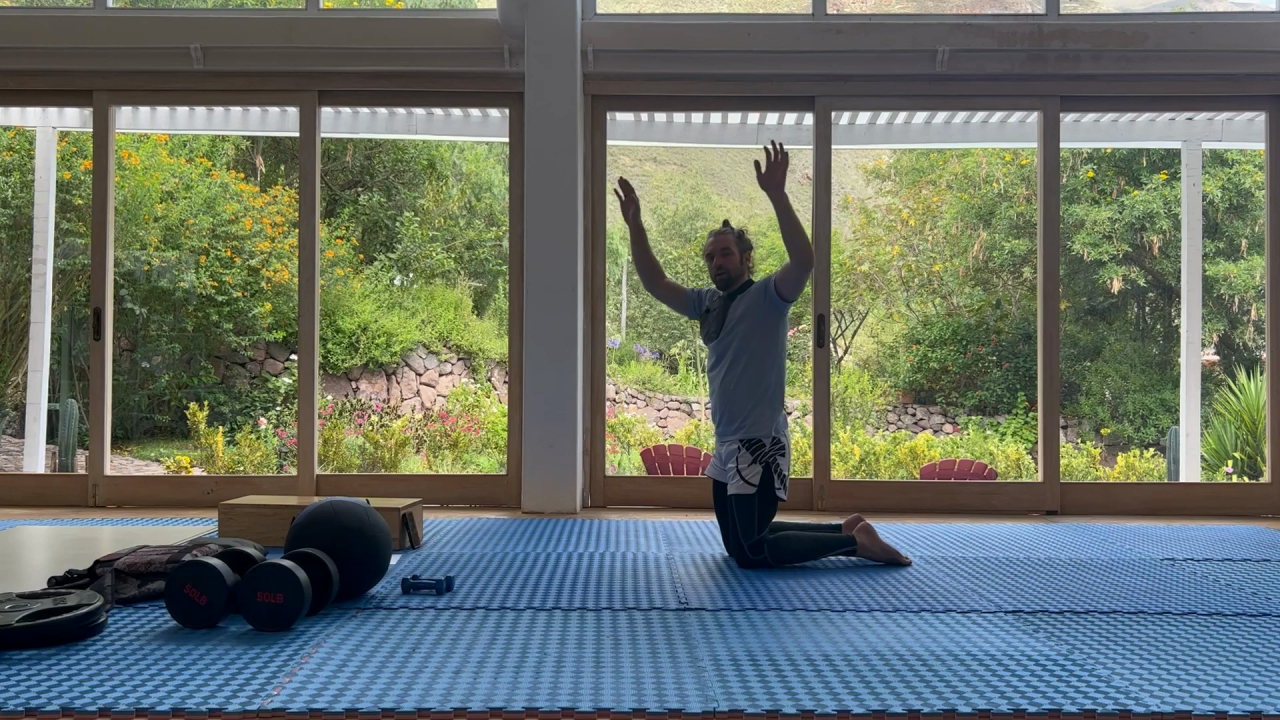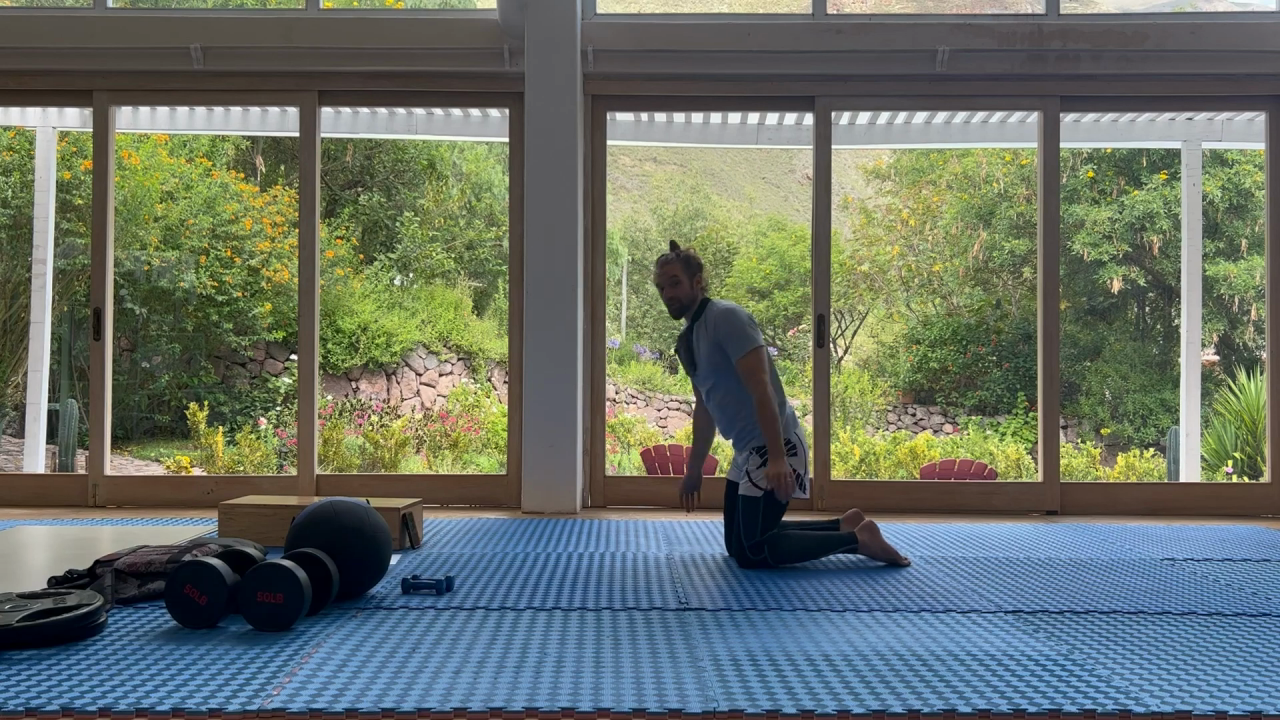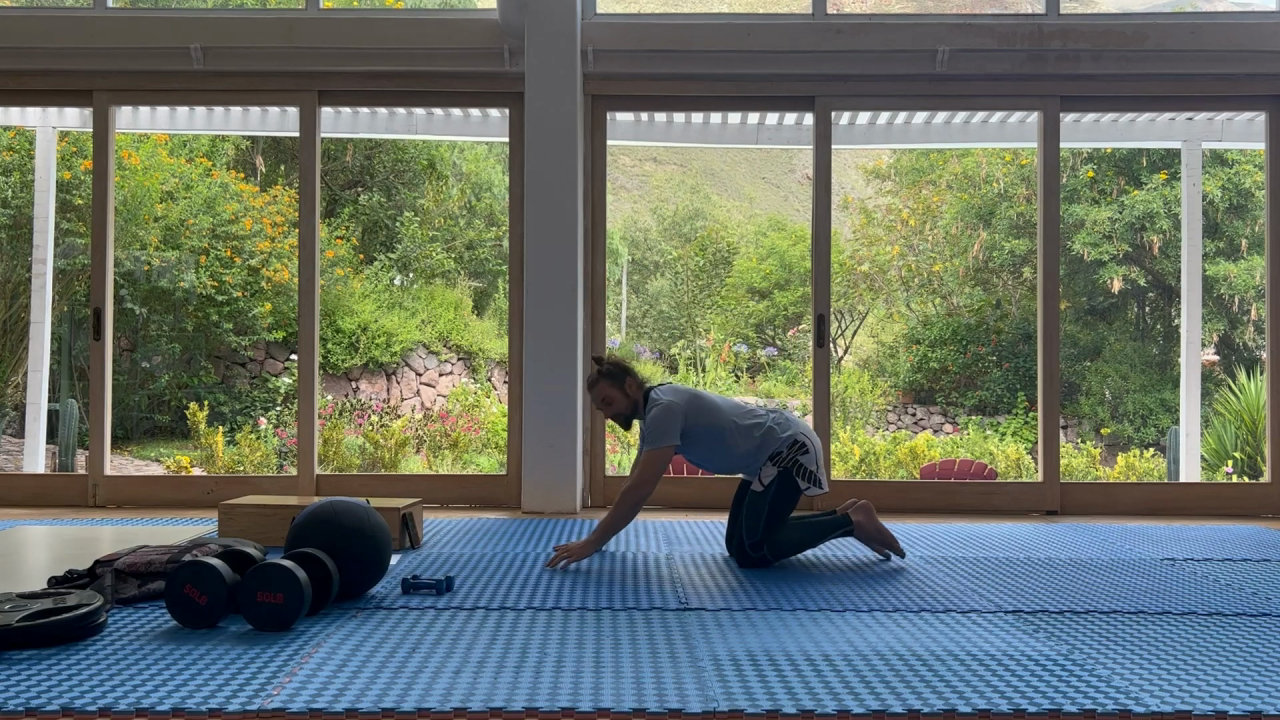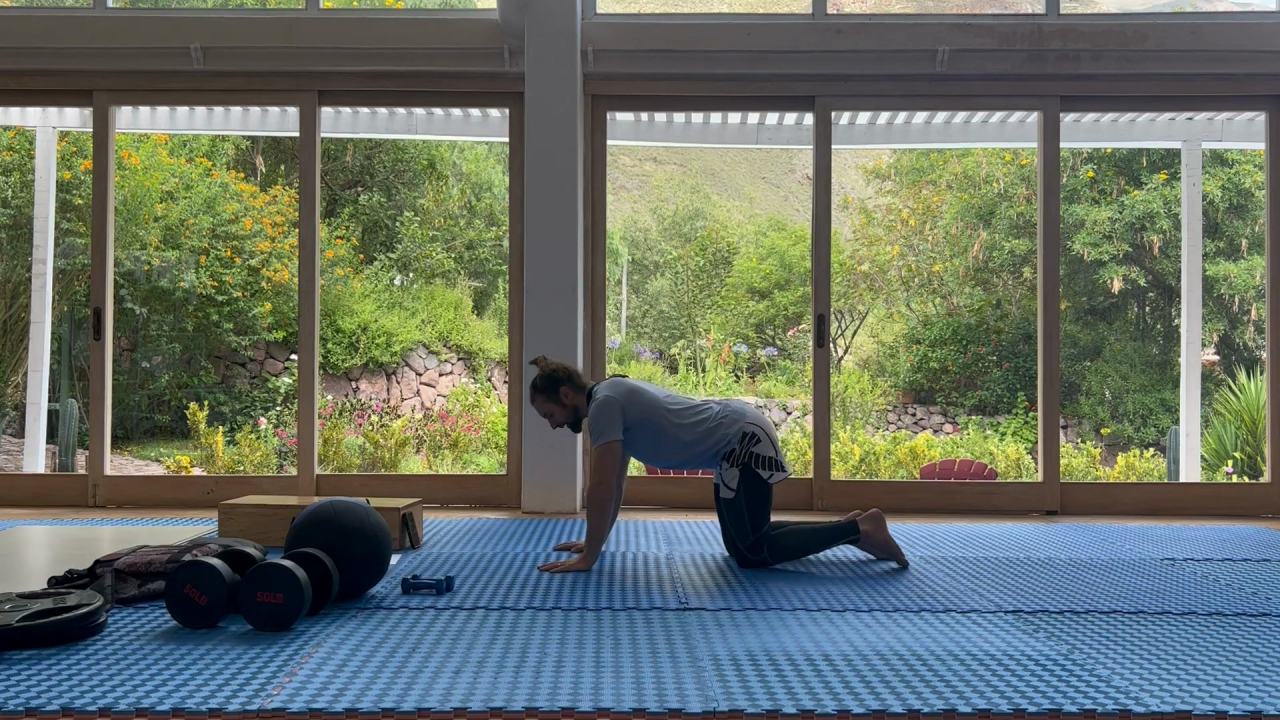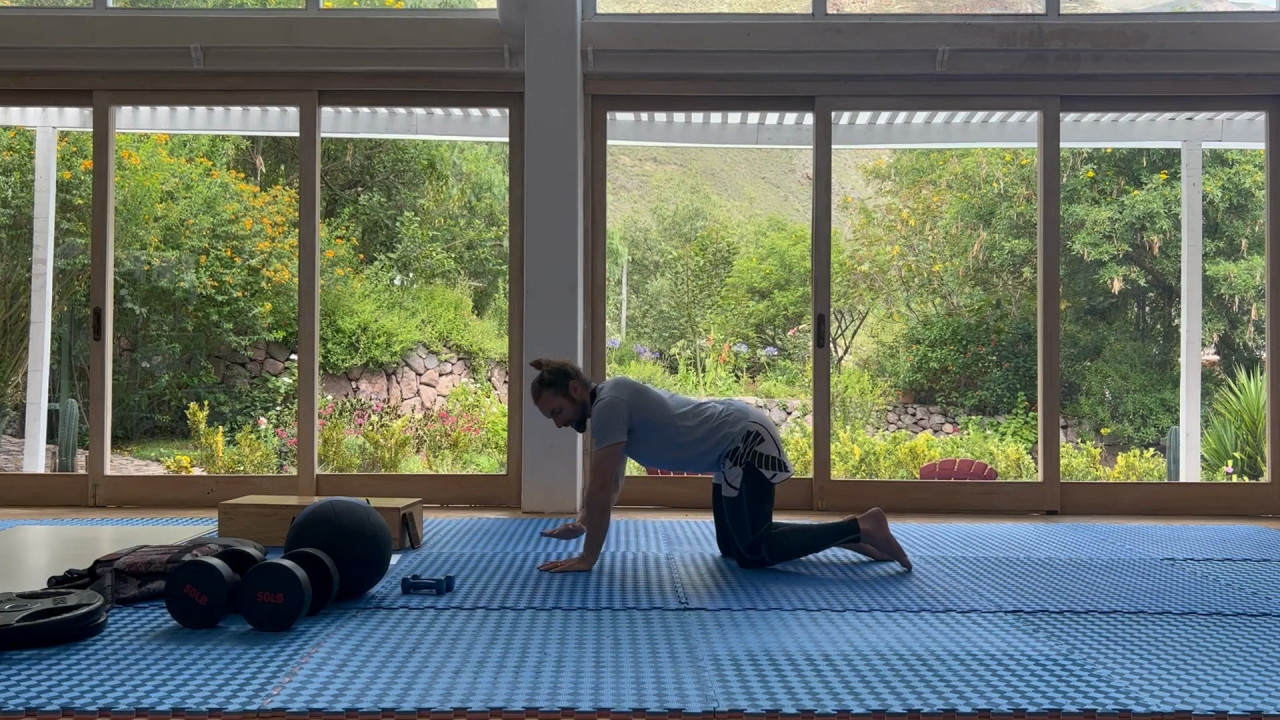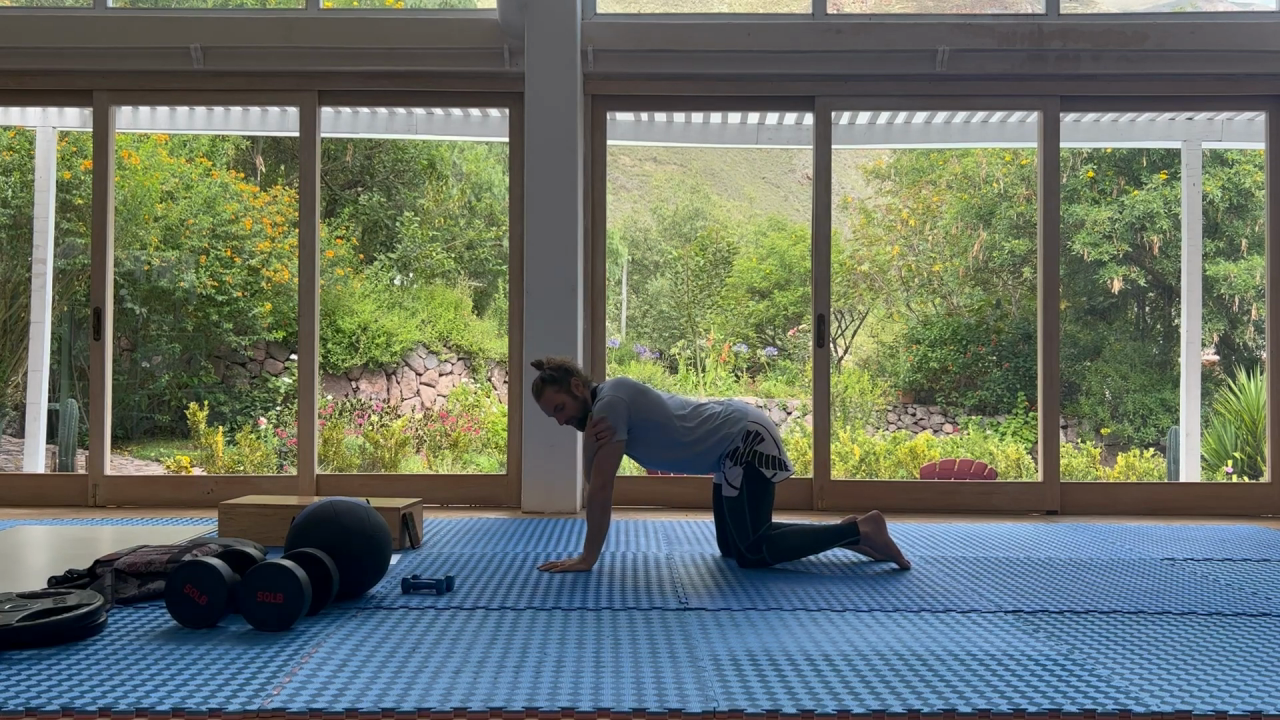
dt=0.7s
person 1, frame 1
left shoulder: (769, 295)
right shoulder: (707, 303)
left elbow: (804, 258)
right elbow: (653, 282)
left wrist: (776, 194)
right wrist: (635, 223)
left hip: (758, 443)
right hip: (728, 445)
left knee: (751, 551)
right knee: (741, 541)
left ankle: (855, 541)
right ankle: (846, 528)
person 1, frame 2
left shoulder: (725, 318)
right shoulder: (689, 339)
left elbow: (761, 389)
right elbow: (704, 409)
left wrist: (777, 459)
right wrist: (693, 470)
left hip: (773, 448)
right hip: (748, 452)
left knee: (751, 552)
right knee: (738, 547)
left ankle: (857, 537)
right ankle: (844, 526)
person 1, frame 3
left shoulder: (663, 409)
right shoulder: (654, 413)
left elbow: (640, 490)
right elbow: (632, 485)
left wrist: (593, 543)
right wrist: (593, 537)
left hip: (790, 450)
right hip: (775, 454)
left knee: (751, 551)
right knee: (738, 544)
left ankle: (851, 523)
right ankle: (844, 516)
person 1, frame 4
left shoulder: (603, 406)
right shoulder: (614, 396)
left elbow: (600, 488)
right elbow: (615, 482)
left wrist: (588, 555)
right wrist: (595, 540)
left hip: (743, 440)
right hip: (736, 435)
left knee: (754, 552)
right knee: (740, 540)
left ankle: (859, 529)
right ankle: (846, 529)
person 1, frame 5
left shoulder: (608, 405)
right shoulder: (611, 400)
left elbow: (598, 489)
right elbow: (611, 484)
left wrist: (588, 558)
right wrist: (581, 524)
left hip: (746, 440)
right hip: (735, 440)
left knee: (752, 553)
right knee: (732, 544)
left ankle: (859, 526)
right ankle: (845, 533)
person 1, frame 6
left shoulder: (608, 404)
right shoulder: (605, 406)
left elbow: (602, 490)
right elbow: (600, 482)
left wrist: (587, 558)
right wrist: (592, 449)
left hip: (745, 440)
right hip: (737, 438)
left knee: (753, 553)
right knee: (732, 545)
left ankle: (858, 529)
right ankle: (848, 531)
